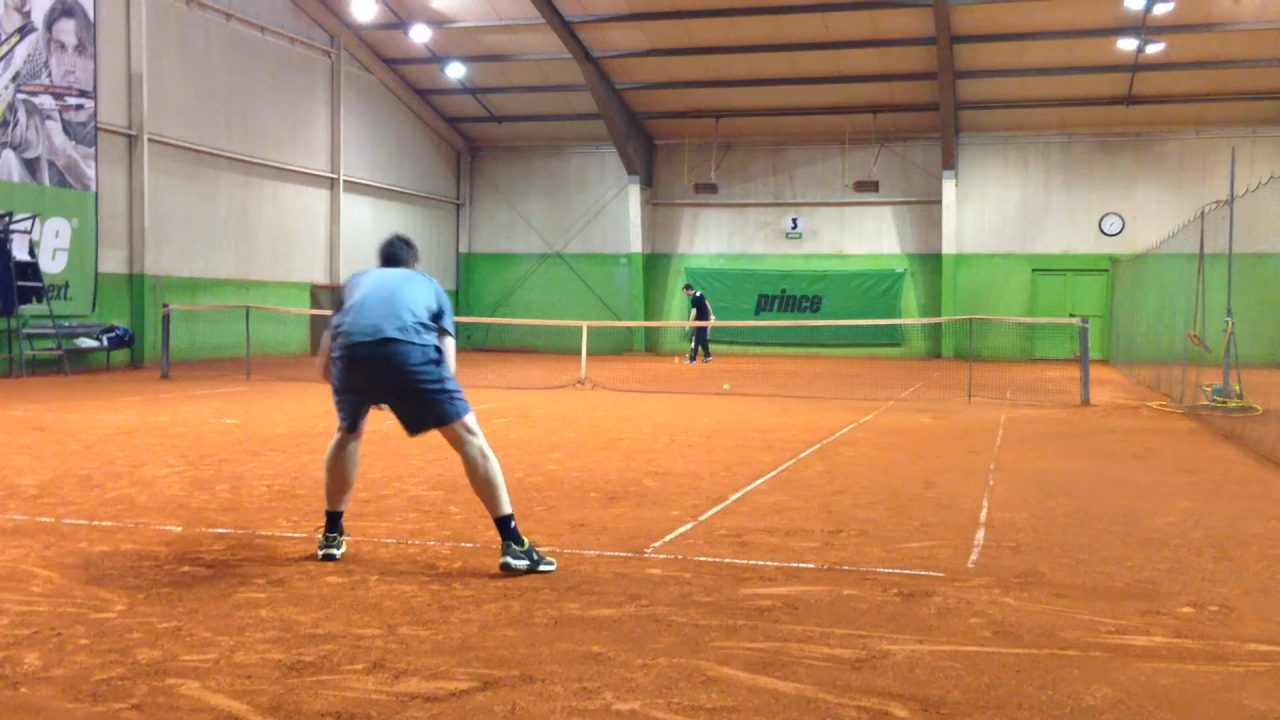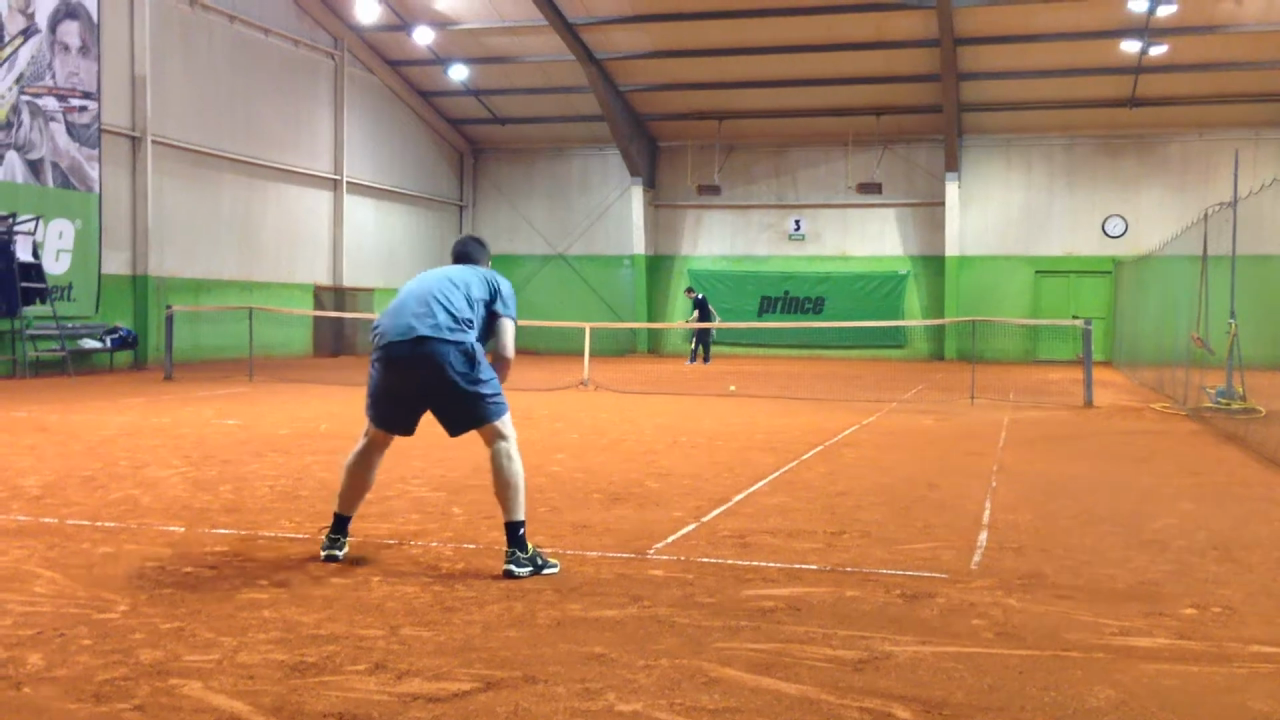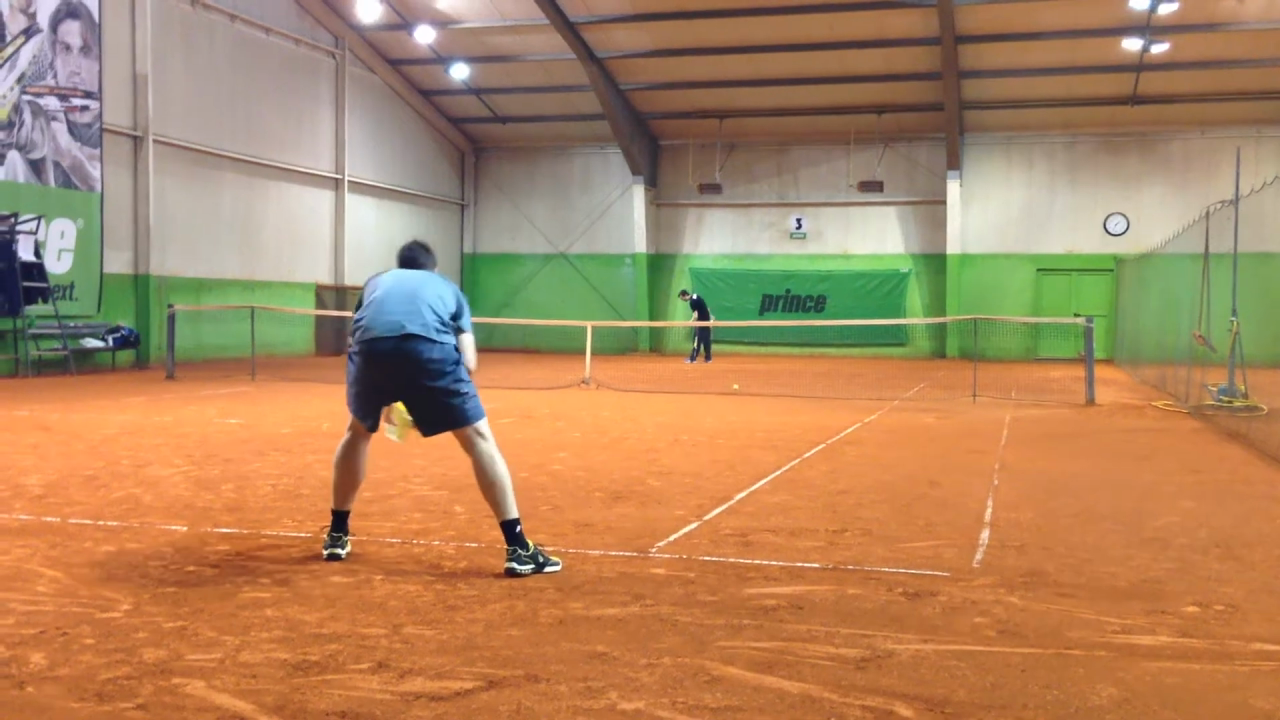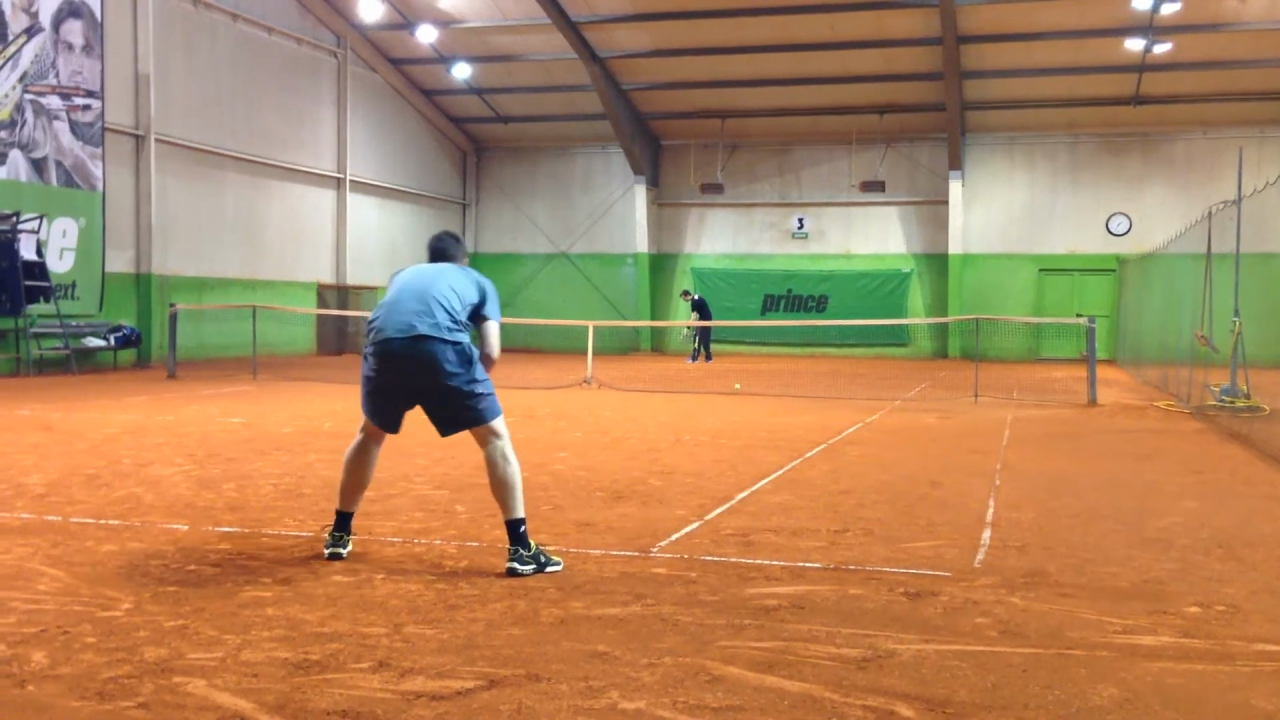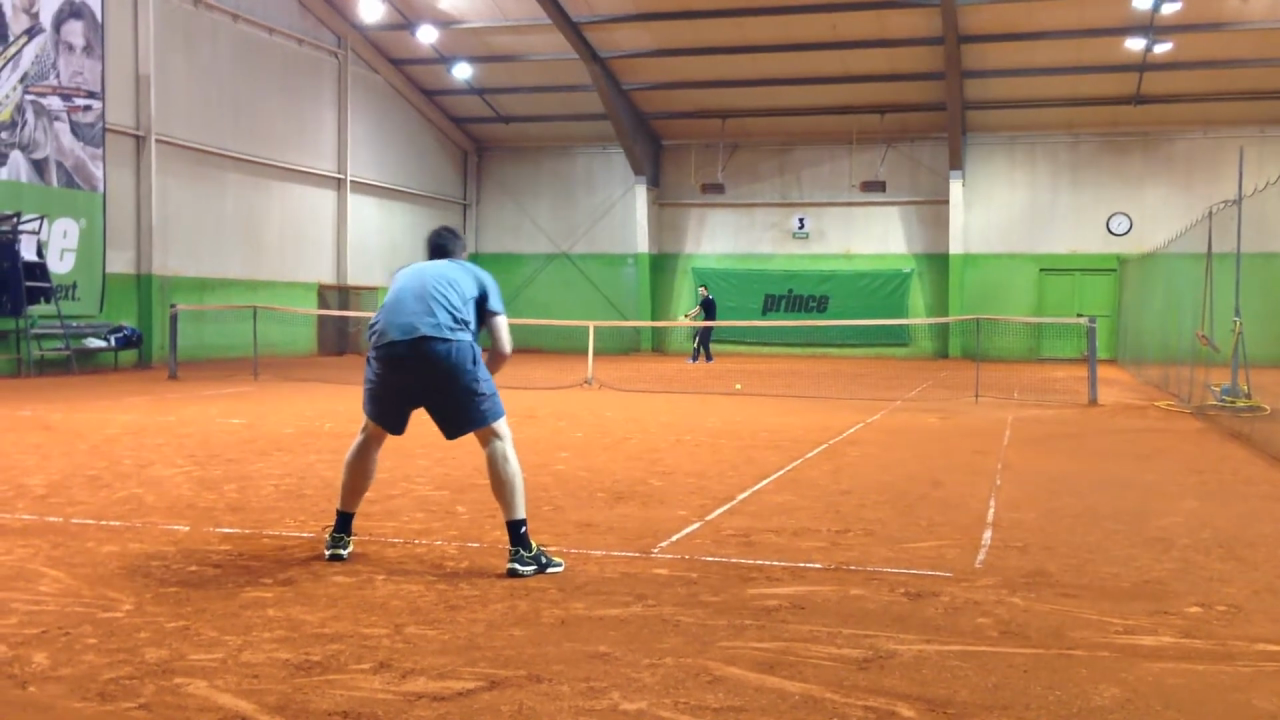
dt=0.5s
person 1, frame 1
left shoulder: (354, 282)
right shoulder: (430, 285)
left elbow: (325, 362)
right elbow: (448, 365)
left wrist: (362, 391)
right wrist: (419, 404)
left hip: (352, 349)
right hip: (411, 348)
left knee: (347, 433)
right knee: (469, 438)
left ankle: (331, 534)
right ankle: (513, 545)
person 1, frame 2
left shoulder: (425, 277)
right shoulder: (496, 281)
right elbow: (505, 353)
right wrist: (488, 397)
left hip: (390, 347)
right hip: (447, 346)
left knee: (374, 440)
right knee: (502, 438)
left ankle: (336, 536)
right ankle: (518, 551)
person 1, frame 3
left shoulder: (376, 281)
right shoulder: (448, 289)
left elbow: (354, 342)
right elbow: (468, 363)
left wrist: (381, 398)
right wrist: (446, 405)
left hip: (371, 344)
right hip: (429, 346)
left knee: (358, 432)
right knee: (479, 439)
left ankle: (337, 534)
right ankle: (518, 549)
person 1, frame 4
left shoulder: (404, 274)
right shoulder: (476, 279)
right elbow: (491, 352)
right wrist: (475, 392)
left hip: (384, 344)
right hip: (443, 345)
left knee: (370, 434)
right knee: (495, 435)
left ankle: (339, 533)
right ankle: (520, 549)
person 1, frame 5
left shoulder: (404, 273)
right shoulder: (477, 275)
right elbow: (503, 348)
right wrist: (478, 384)
left hip: (388, 345)
right hip: (446, 345)
left knee: (371, 435)
right knee: (497, 437)
left ankle: (340, 534)
right ankle: (521, 549)
